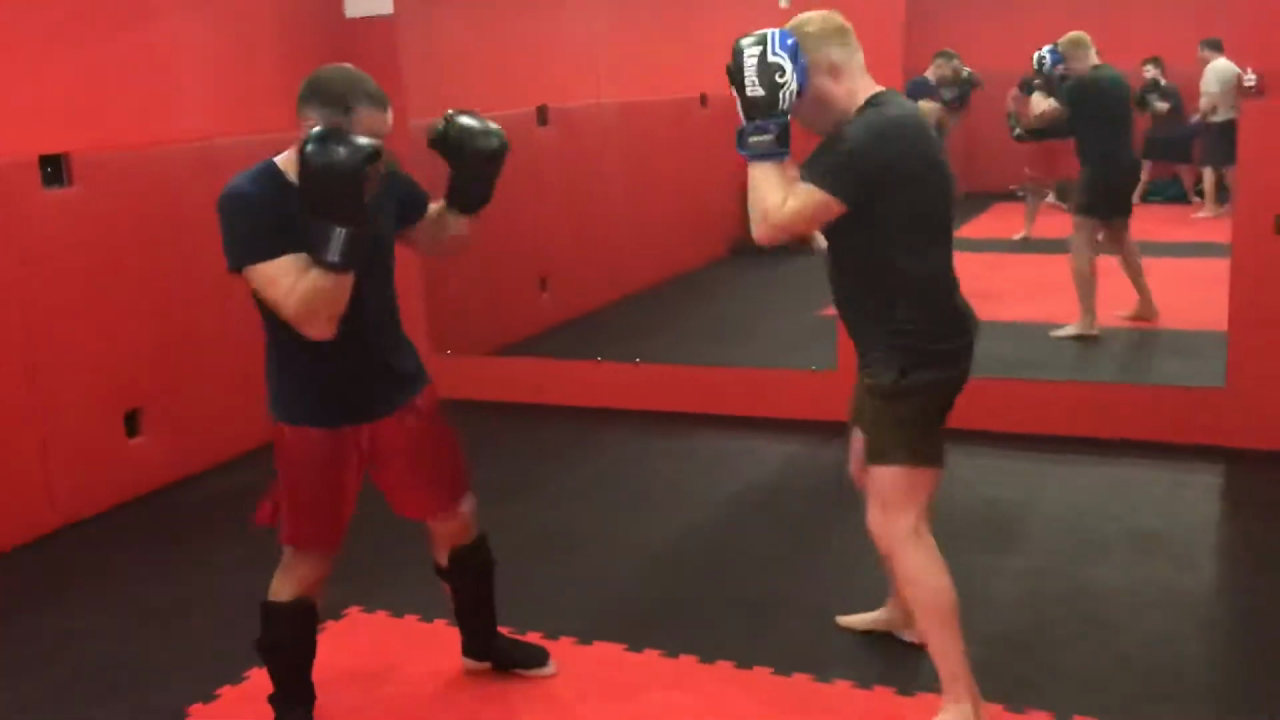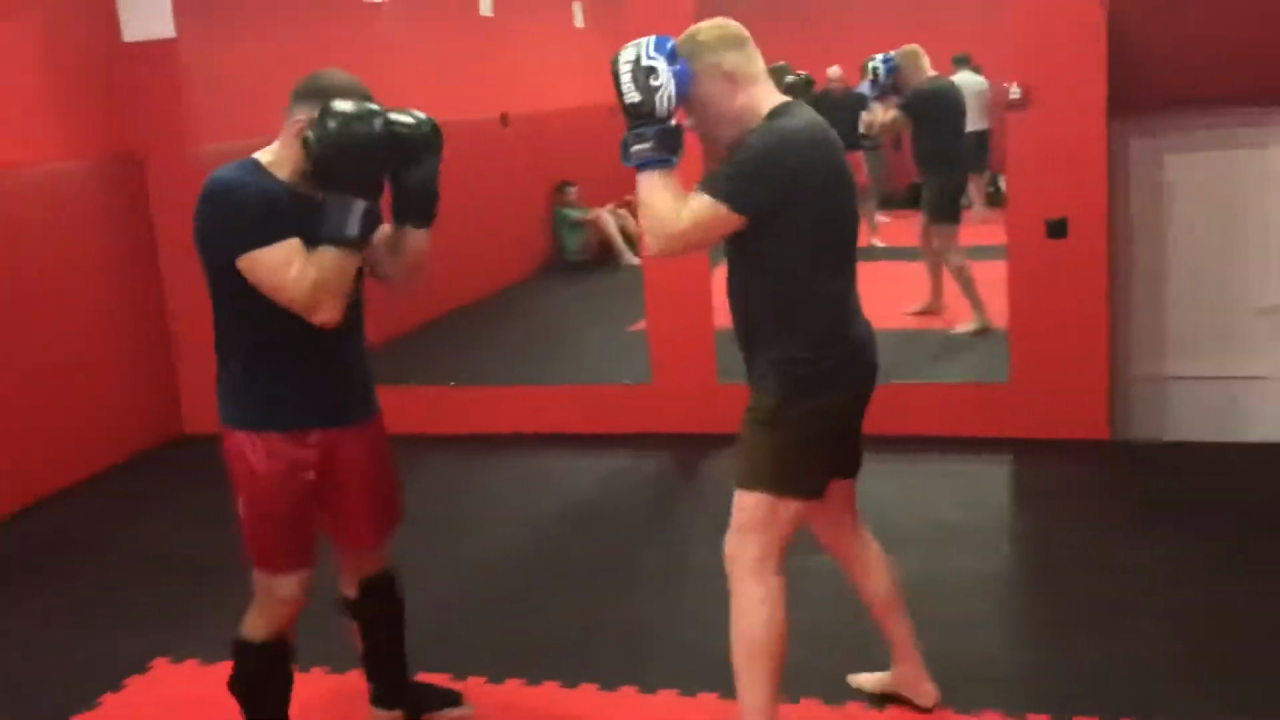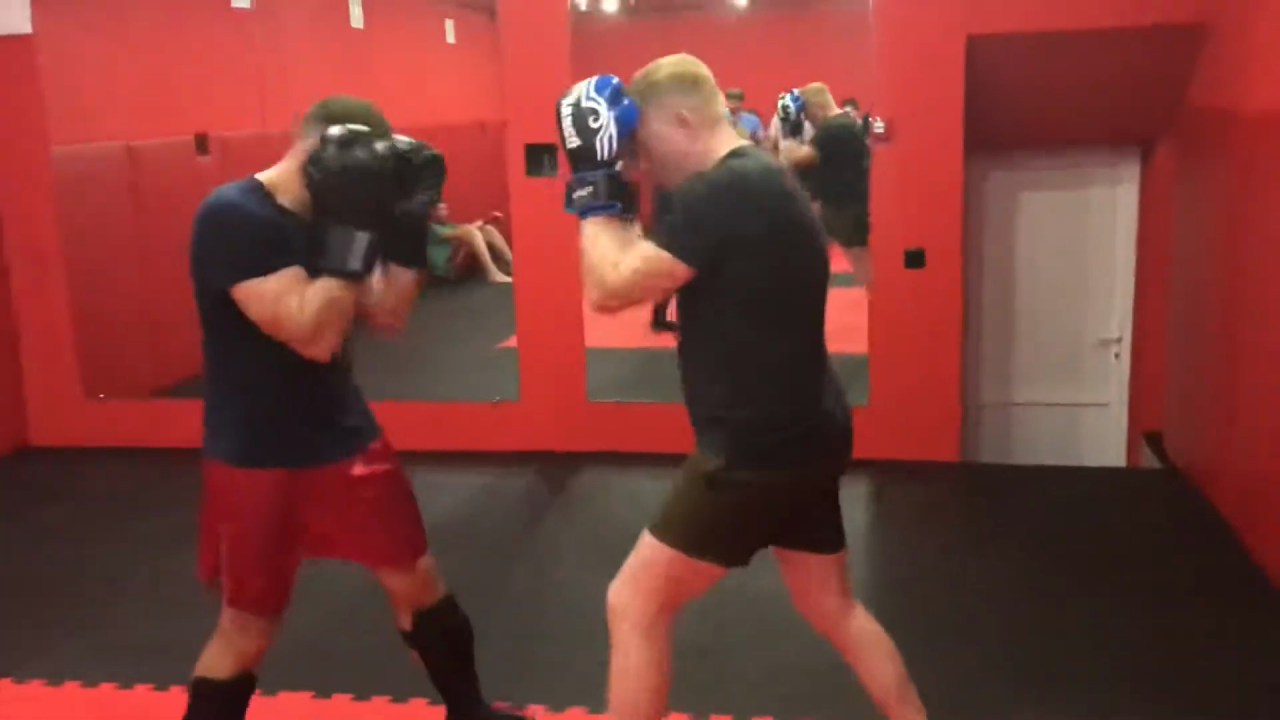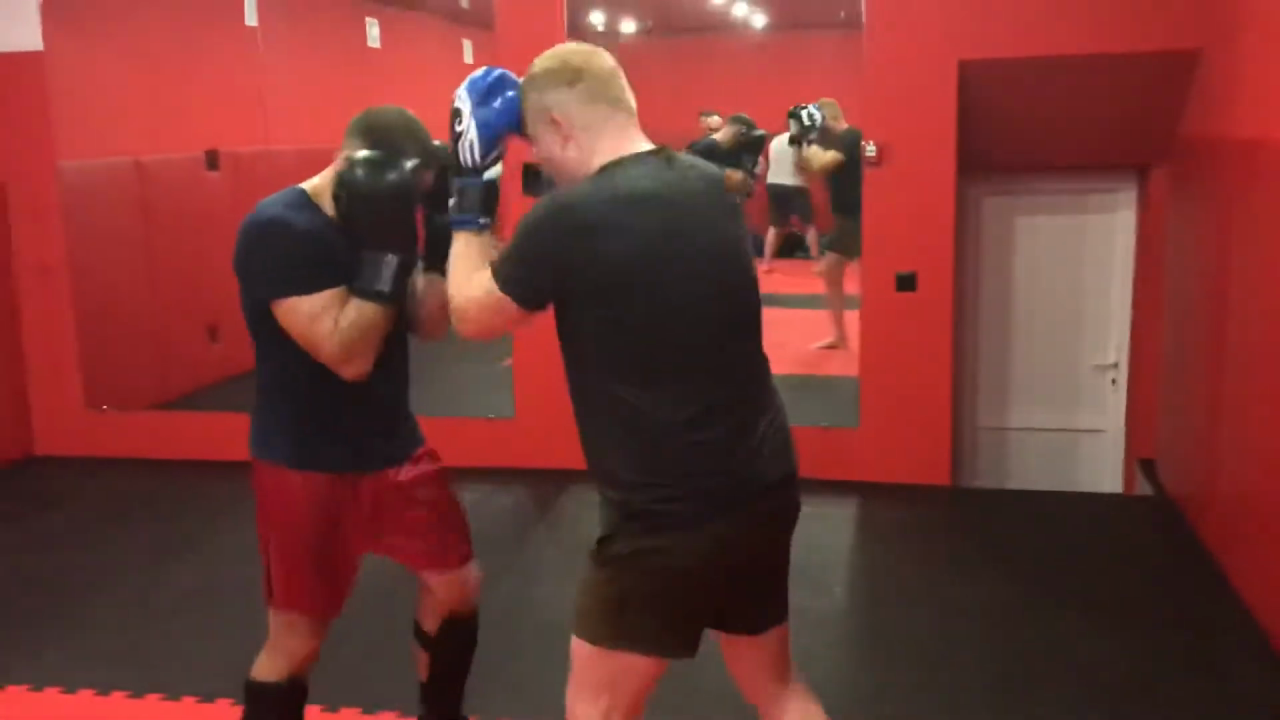
dt=0.7s
person 1, frame 1
left shoulder: (876, 137)
right shoulder: (882, 124)
left elbow: (770, 224)
right elbow: (801, 202)
left wrist: (762, 126)
right wrist: (767, 126)
left hip: (915, 351)
right hip: (912, 342)
left knee: (896, 522)
right knee: (868, 471)
right ankle: (905, 611)
person 1, frame 2
left shoulder: (779, 146)
right shoulder: (787, 137)
left elbow: (666, 237)
right elbow: (692, 219)
left wrist: (647, 136)
right wrist: (653, 136)
left hip: (801, 379)
right hip: (825, 369)
left knee: (751, 558)
right knee: (839, 526)
person 1, frame 3
left shoulder: (726, 193)
right shoulder: (762, 184)
left elbow: (611, 288)
right elbow: (650, 270)
left wrist: (592, 182)
right wrist: (615, 189)
left hip: (754, 452)
right hip: (807, 437)
left knee: (633, 605)
right knee: (835, 609)
person 1, frame 4
left shoulder: (572, 217)
right shoulder: (708, 185)
left elbow: (473, 315)
left wrist: (468, 193)
left hip: (667, 511)
right hip: (762, 486)
person 2, frame 1
left shoulder: (376, 178)
right shoulder: (251, 202)
left elbow: (441, 237)
right elbow: (315, 319)
left wrist: (470, 182)
right wrist: (340, 219)
left hip: (400, 390)
right hip: (316, 414)
left knee: (455, 520)
right knee: (307, 562)
left ankle: (482, 643)
person 2, frame 2
left shoulder: (327, 187)
right shoulder: (234, 196)
left elbow: (401, 269)
right elbow: (322, 303)
left wrist: (415, 192)
right wrist: (353, 197)
left hip: (349, 411)
right hip: (270, 426)
left knee: (367, 560)
right knee: (282, 591)
person 2, frame 3
left shoulder: (336, 208)
right shoulder: (230, 218)
left elbow: (383, 312)
right elbow: (315, 337)
left wrist: (407, 223)
right wrist: (356, 229)
left hip: (342, 436)
right hip: (256, 457)
left knee: (415, 581)
right knee: (247, 627)
person 2, frame 4
left shoulder: (377, 220)
right shoulder: (278, 230)
left elbow: (429, 322)
right elbow: (350, 356)
right wrist: (383, 249)
left hip: (393, 443)
right hip: (306, 461)
left knee: (456, 585)
right knee: (297, 634)
person 3, frame 1
left shoulder: (1083, 84)
right shoulder: (1114, 77)
left elbow: (1038, 116)
left wrist: (1040, 85)
left hip: (1102, 172)
right hip: (1124, 167)
left knee: (1080, 244)
right knee: (1118, 237)
left ankle: (1086, 322)
right ankle: (1146, 305)
person 3, frame 2
left shoulder: (924, 94)
right shoulder: (943, 86)
left elbow: (882, 124)
right elbow: (907, 112)
right wrist: (894, 96)
left hip: (944, 176)
right hip: (941, 174)
left knee: (946, 247)
right knee: (927, 235)
left ankle: (980, 315)
right ankle: (936, 299)
person 3, frame 3
left shoulder: (838, 129)
right shoulder: (846, 122)
left elbow: (793, 158)
left wrist: (788, 132)
right wrist: (790, 132)
left hip: (851, 206)
right hip: (836, 204)
left knee: (863, 271)
person 3, frame 4
left shoulder: (851, 138)
right shoulder: (834, 140)
left elbow: (819, 165)
right elbow: (808, 168)
left wrist: (812, 135)
right wrist: (802, 139)
left hip: (861, 219)
right hip: (846, 219)
right knee: (829, 272)
right ankle: (839, 335)
